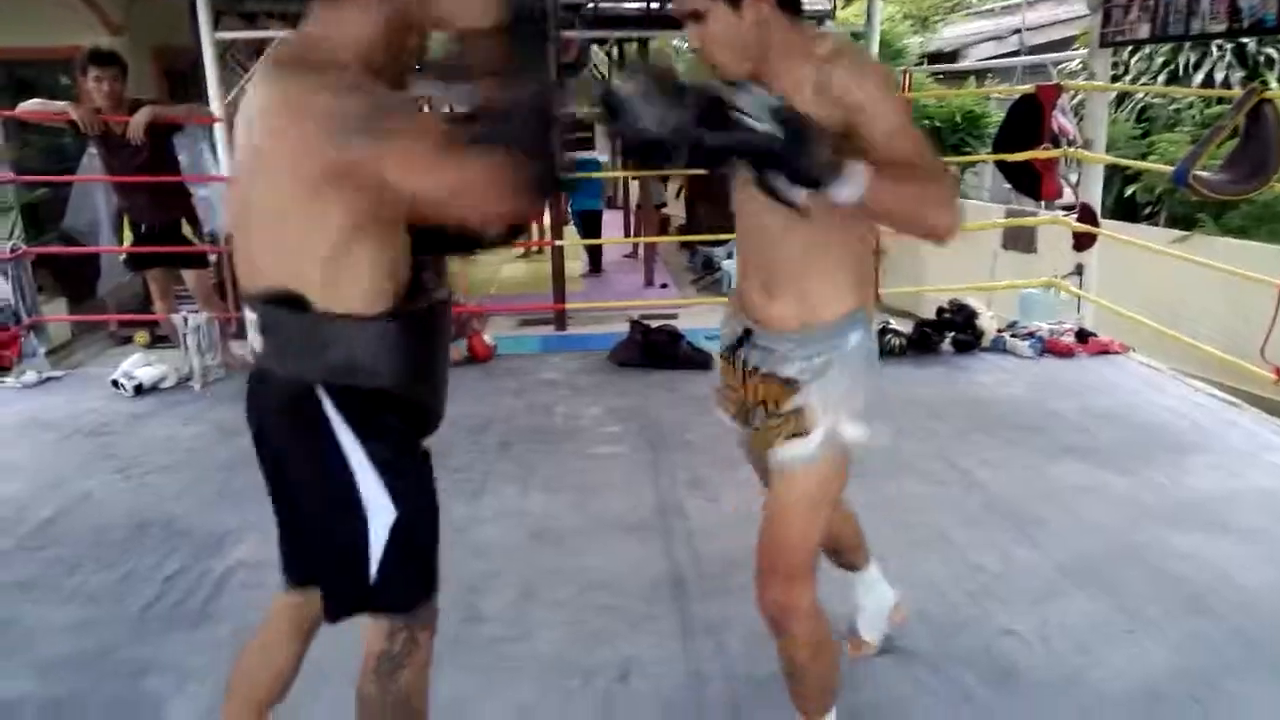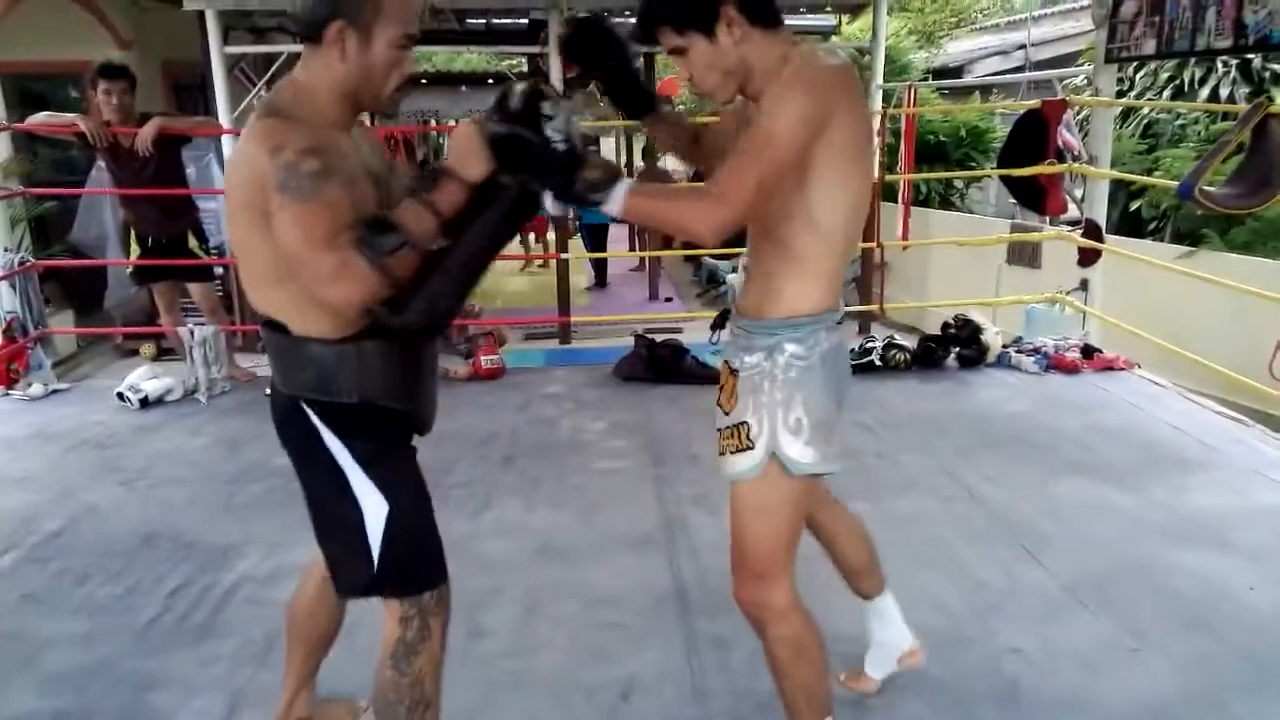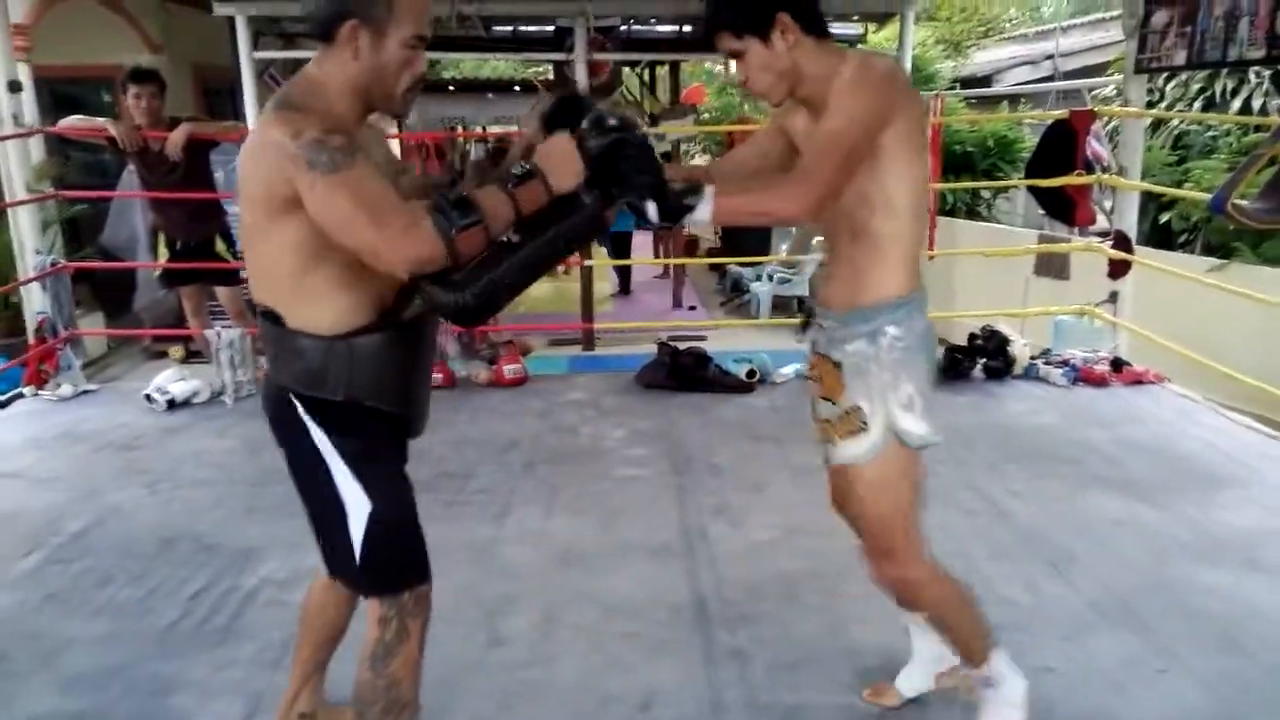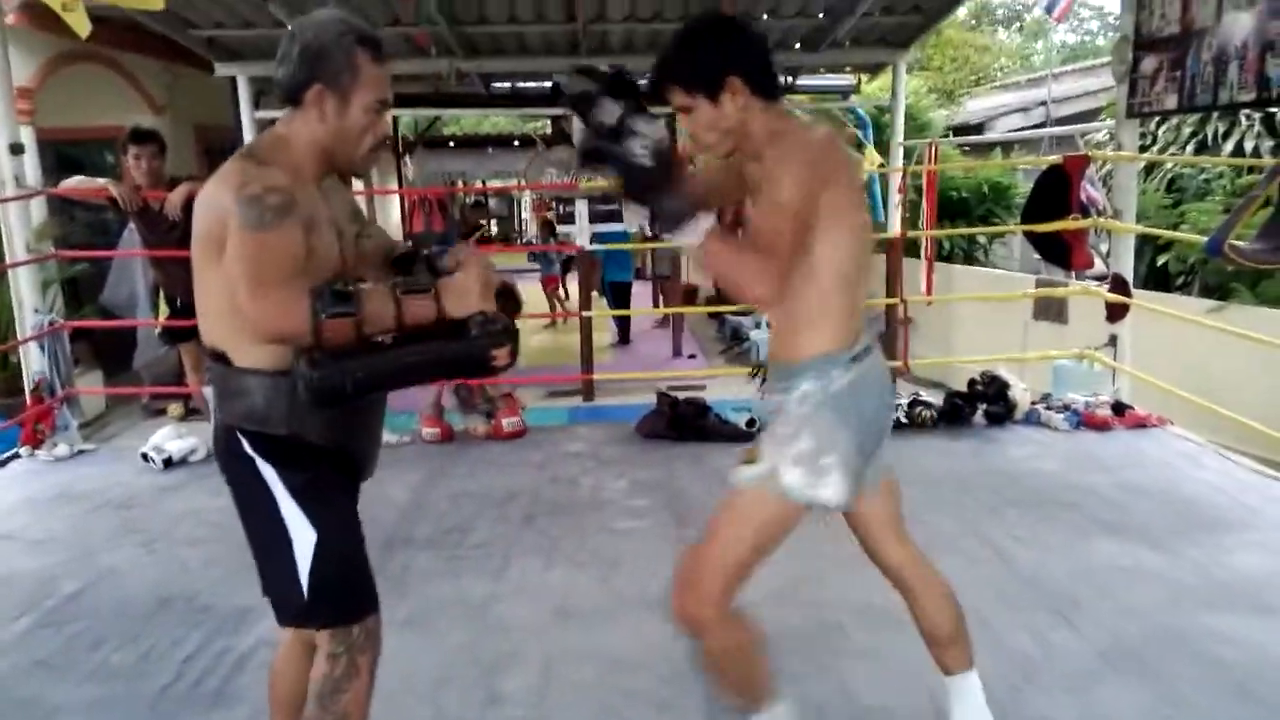
dt=0.5s
person 1, frame 1
left shoulder: (297, 85)
right shoulder: (329, 101)
right elbow: (489, 200)
left hip: (306, 386)
right hip: (344, 395)
left knee: (311, 588)
right knee: (403, 612)
person 1, frame 2
left shoulder: (336, 134)
right shoulder: (289, 145)
left elbow: (401, 213)
right elbow: (346, 281)
left wrist: (489, 143)
right wrist: (452, 179)
left hip: (344, 394)
right hip: (342, 403)
left knee: (342, 556)
right knee: (419, 600)
person 1, frame 3
left shoulder: (347, 129)
right shoulder: (302, 134)
left elbow: (420, 204)
right elbow: (404, 244)
left wrist: (527, 154)
right wrist: (539, 183)
left hip: (344, 389)
right hip: (335, 399)
left knee: (356, 561)
right knee: (400, 596)
person 1, frame 4
left shoulder: (325, 190)
right shoulder: (259, 186)
left elbow: (380, 263)
right elbow: (278, 313)
left wrist: (446, 263)
right wrist: (436, 300)
left hip: (312, 434)
right hip: (277, 439)
left knee: (312, 623)
right knee: (351, 636)
person 2, frame 1
left shoulder: (843, 77)
right shoulder: (746, 79)
left elbow: (938, 214)
left wrist: (825, 167)
left hip: (820, 356)
right hip: (744, 342)
left knee: (782, 587)
right knee: (795, 496)
right ankle: (876, 600)
person 2, frame 2
left shoulder: (812, 81)
right shoulder: (773, 95)
left elbow: (715, 216)
right elbow: (704, 148)
left wrist: (591, 186)
right wrist: (636, 100)
left hip: (787, 354)
right hip: (772, 346)
left knee: (761, 588)
right knee: (814, 505)
right ankle: (894, 636)
person 2, frame 3
left shoulder: (868, 81)
right shoulder: (797, 115)
left elbow: (802, 200)
right elbow: (726, 179)
left wrist: (679, 198)
left hip: (879, 339)
right hip: (836, 337)
left knee: (896, 561)
right knee: (853, 505)
right ankle: (931, 655)
person 2, frame 4
left shoulder: (796, 152)
right shoulder: (774, 143)
left elbow: (765, 284)
right elbow: (683, 189)
left wrist: (681, 207)
right wrist: (638, 151)
left hip: (816, 401)
right hip: (854, 384)
left knee: (698, 597)
right knee: (896, 556)
person 3, frame 1
left shoulder: (149, 114)
right shoulder: (89, 119)
left elbow: (203, 114)
right elbow: (24, 109)
left wrist: (151, 111)
right wrist: (70, 108)
left hip: (177, 216)
right hip: (138, 222)
left knee: (204, 292)
right knee: (161, 293)
left ankle: (224, 350)
person 3, frame 2
left shoulder: (158, 127)
right shoulder: (97, 133)
left elbow: (211, 126)
right elbow: (33, 122)
left wrist: (160, 122)
right wrist: (79, 120)
left hip: (182, 230)
right hip: (144, 234)
left knee: (209, 304)
right knee: (166, 306)
left ankle: (230, 364)
person 3, frame 3
left shoulder: (189, 129)
right shoulder: (127, 137)
left elbow: (239, 131)
right elbow: (64, 126)
left wrist: (189, 128)
right wrist: (109, 124)
left hip: (210, 233)
right hip: (172, 238)
left knee: (235, 307)
right knee: (193, 310)
person 3, frame 4
left shoulder: (187, 188)
right shoulder: (127, 196)
right elbow: (66, 186)
left wrist: (189, 188)
right wrist: (109, 184)
right hip: (174, 294)
right knee: (192, 367)
